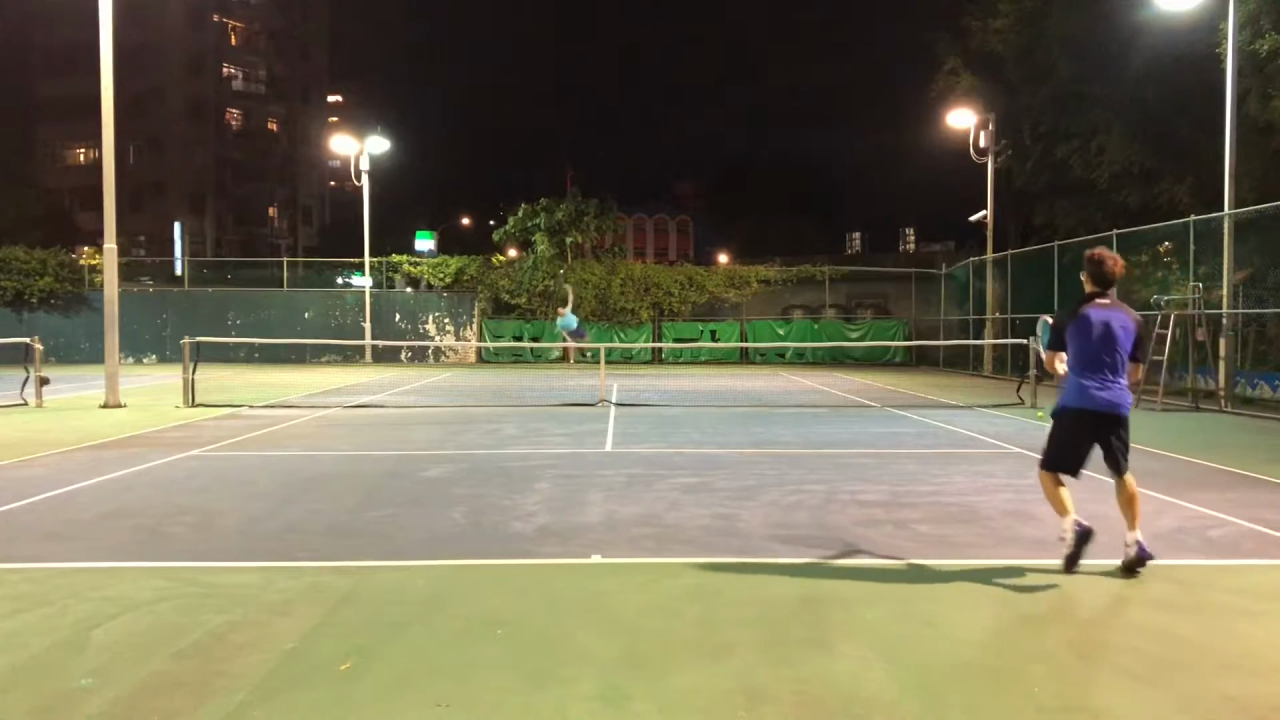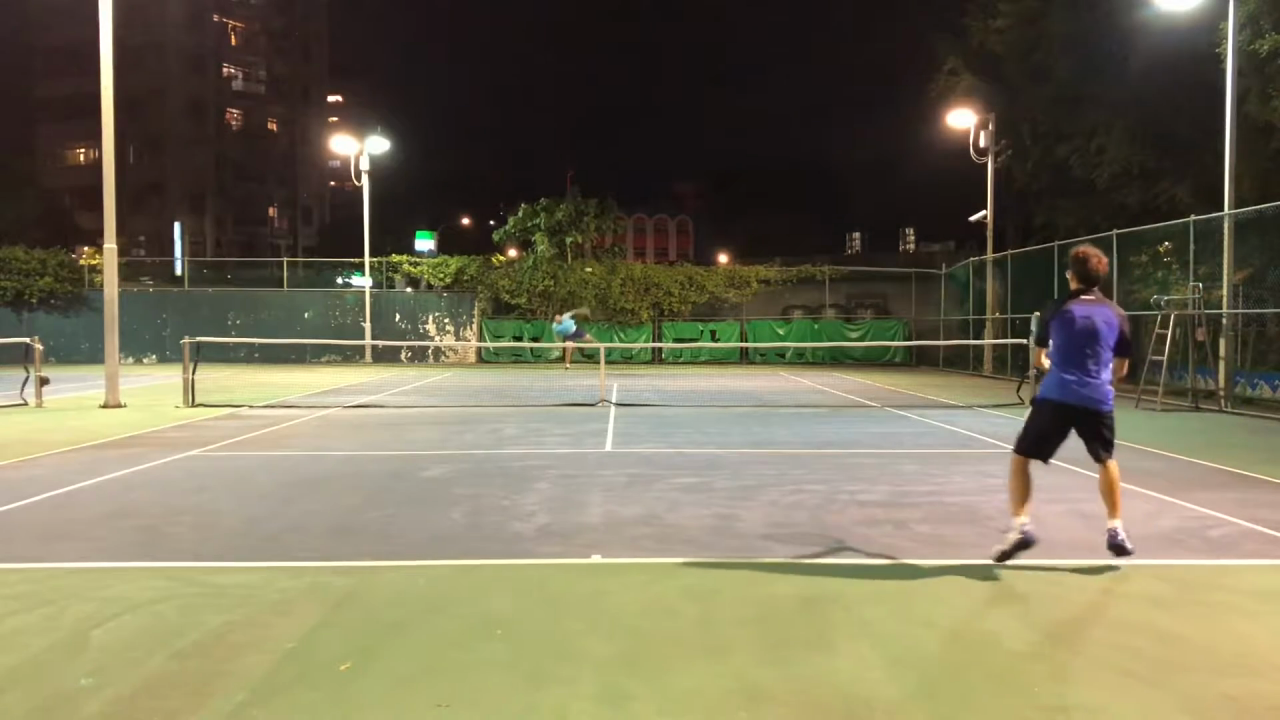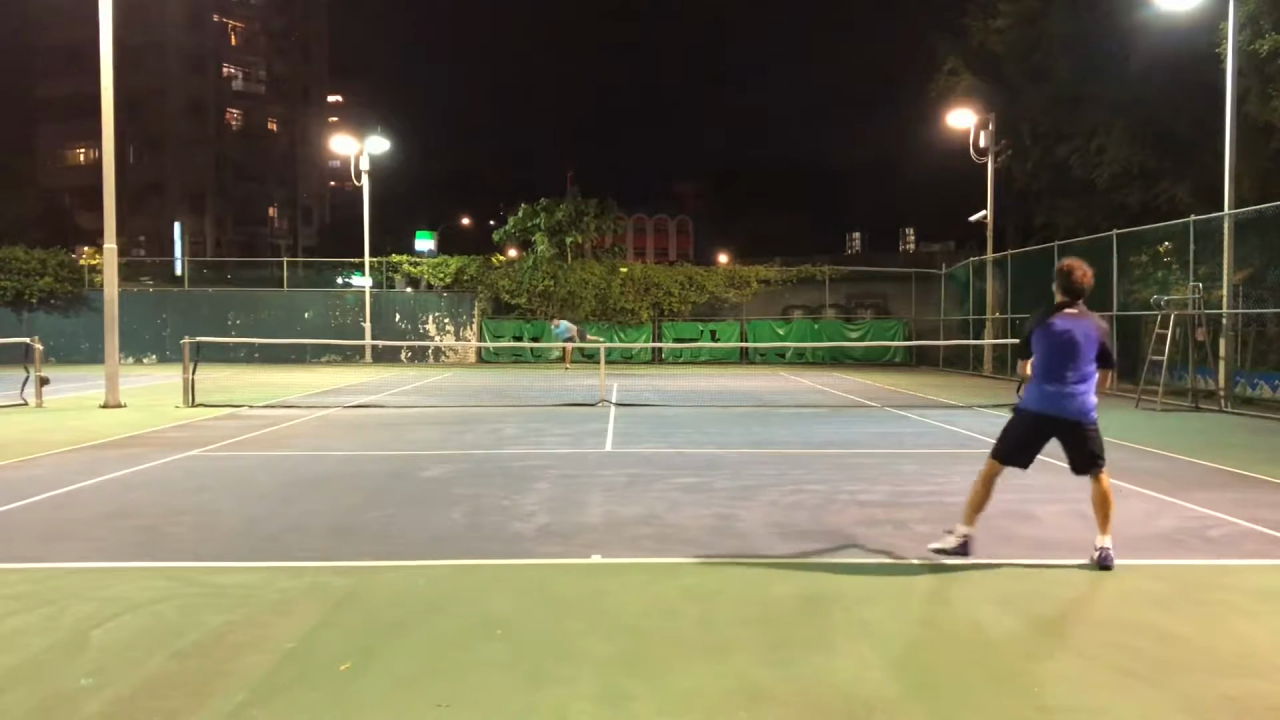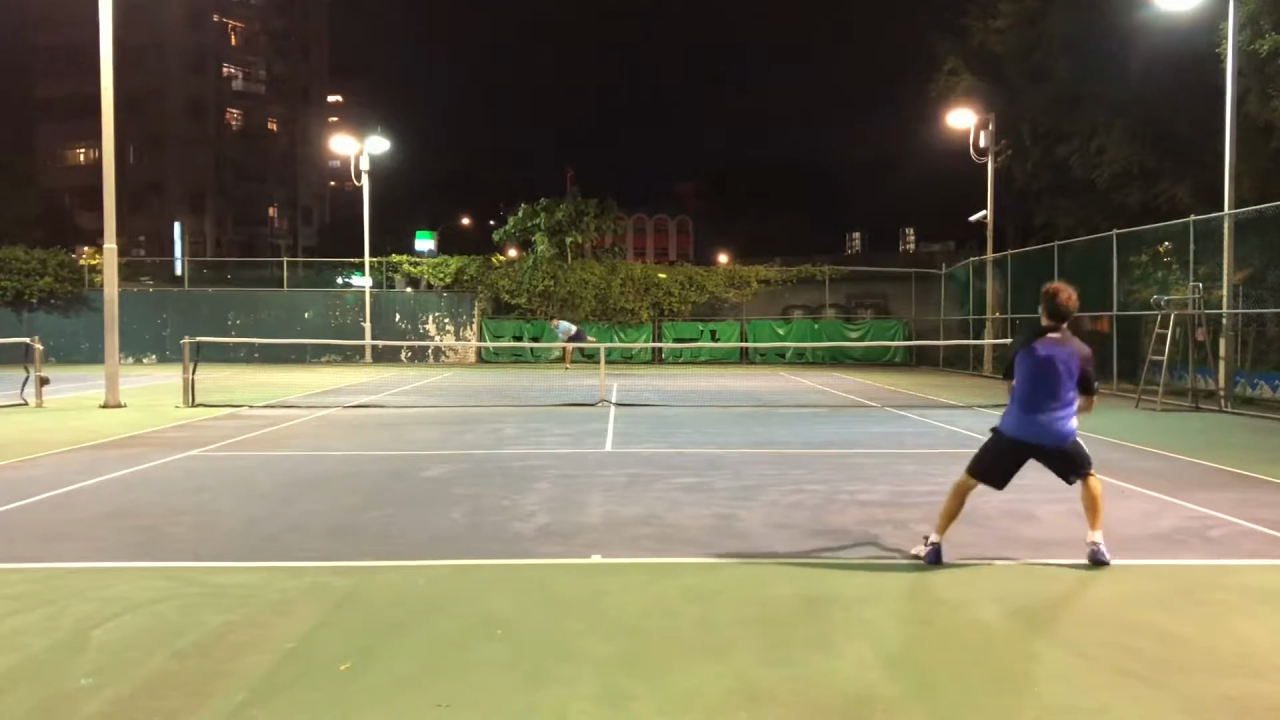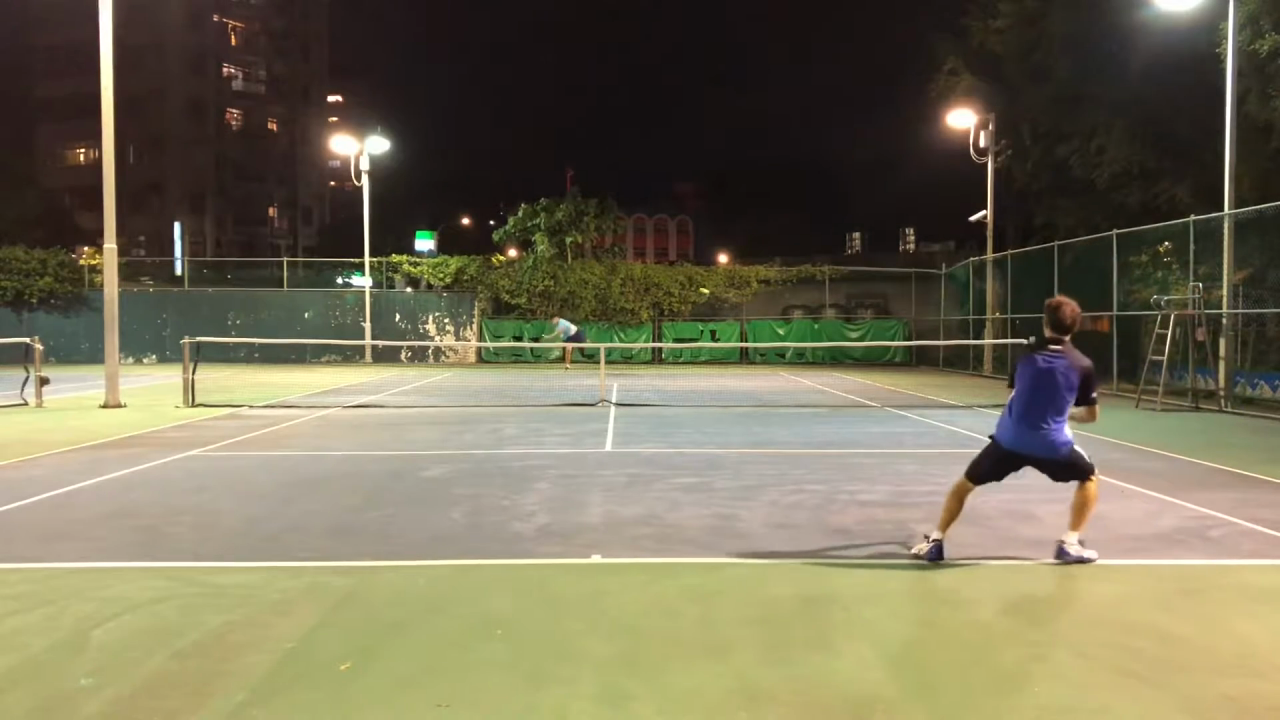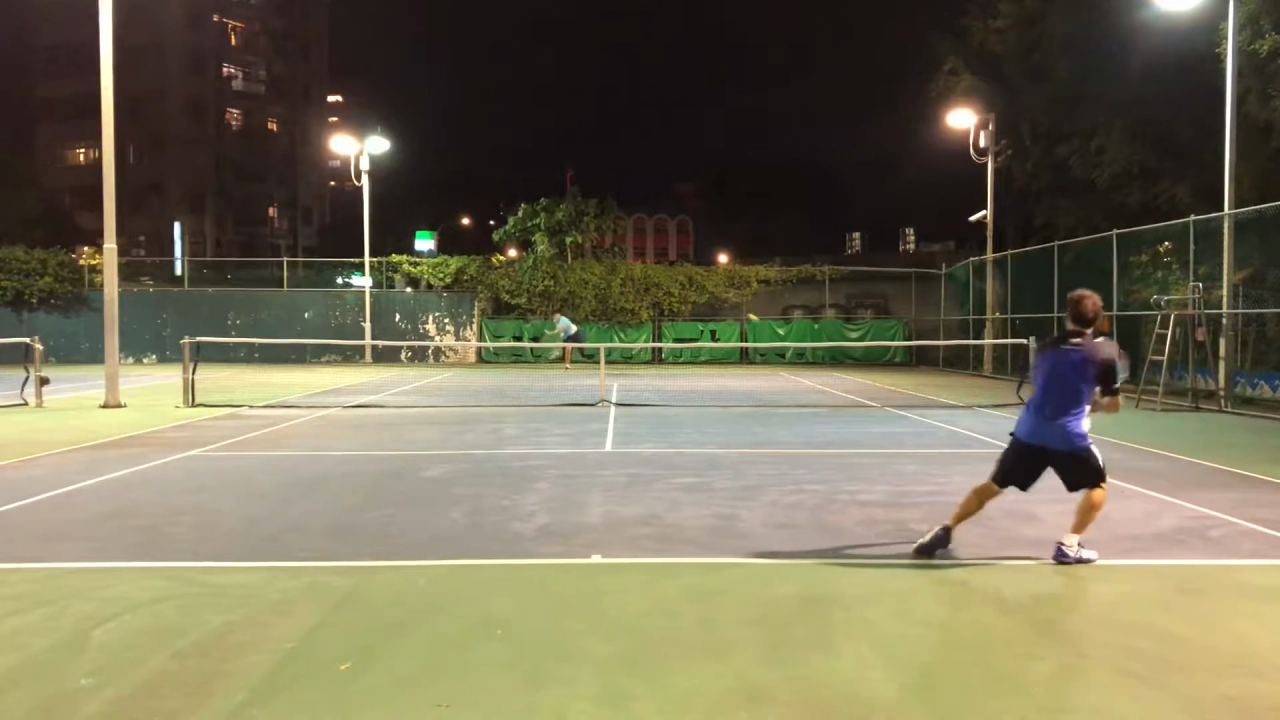
dt=0.1s
person 1, frame 1
left shoulder: (1072, 315)
right shoulder: (1132, 319)
left elbow: (1052, 363)
right elbow: (1134, 373)
left wrist: (1062, 370)
left hip: (1077, 405)
right hip: (1116, 406)
left knee: (1050, 474)
right knee: (1122, 474)
left ankle: (1073, 525)
right ankle: (1134, 542)
person 1, frame 2
left shoulder: (1057, 310)
right shoulder: (1116, 315)
left elbow: (1039, 359)
right elbow: (1121, 370)
left hip: (1057, 396)
right hip: (1098, 400)
left knee: (1020, 458)
right knee: (1106, 462)
left ankle: (1021, 527)
right ankle: (1115, 529)
person 1, frame 3
left shoulder: (1040, 323)
right shoulder: (1099, 327)
left elbow: (1022, 369)
right elbow: (1105, 379)
left hip: (1036, 407)
right hip: (1079, 413)
left knee: (991, 468)
right knee: (1099, 474)
left ankle: (963, 535)
right ankle: (1103, 547)
person 1, frame 4
left shoulder: (1024, 346)
right shoulder: (1082, 352)
right elbow: (1088, 403)
left hip: (1016, 429)
right hip: (1059, 434)
left knee: (967, 481)
right knee: (1089, 478)
left ankle: (935, 543)
right ankle: (1095, 543)
person 1, frame 5
left shoulder: (1025, 358)
right shoulder: (1082, 365)
right elbow: (1089, 416)
left hip: (1010, 439)
right hip: (1052, 445)
left knee: (966, 484)
right knee: (1089, 478)
left ankle: (935, 541)
right ankle: (1070, 544)
person 1, frame 6
left shoulder: (1047, 350)
right shoulder: (1104, 356)
right elbow: (1114, 405)
left hip: (1030, 433)
right hip: (1070, 439)
left knee: (992, 487)
right knee: (1098, 486)
left ankle: (944, 533)
right ankle: (1070, 545)
